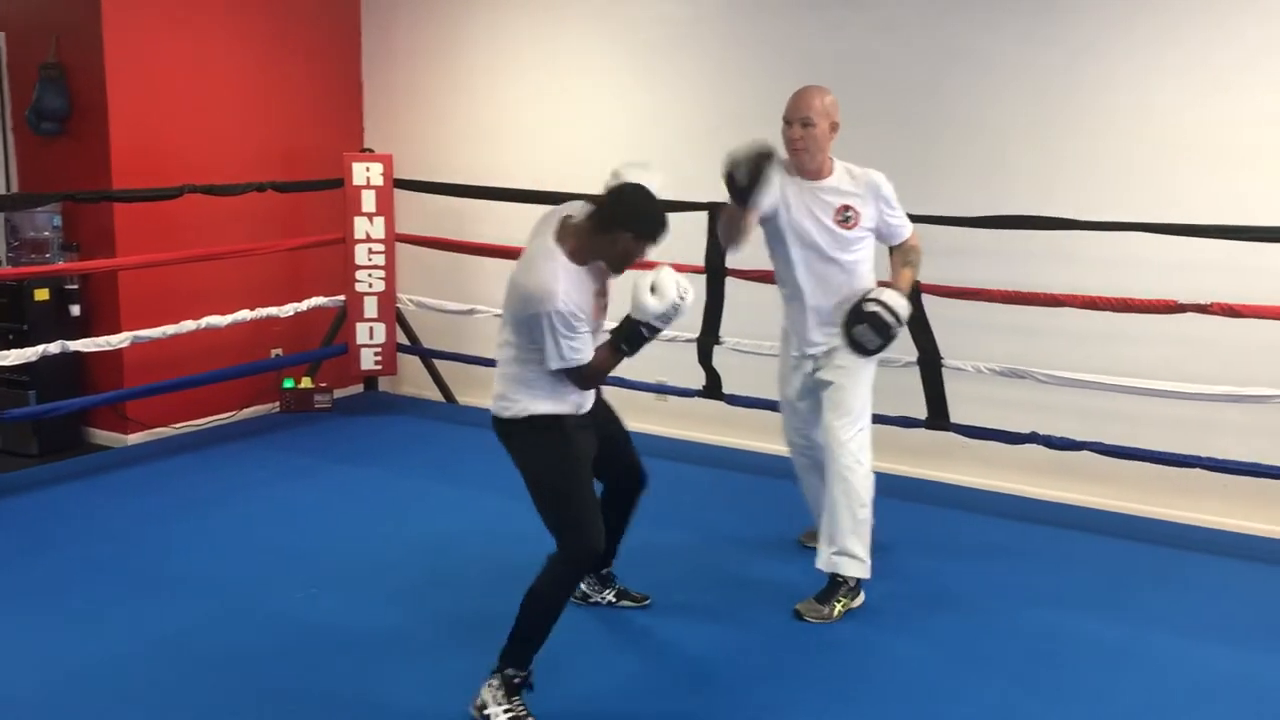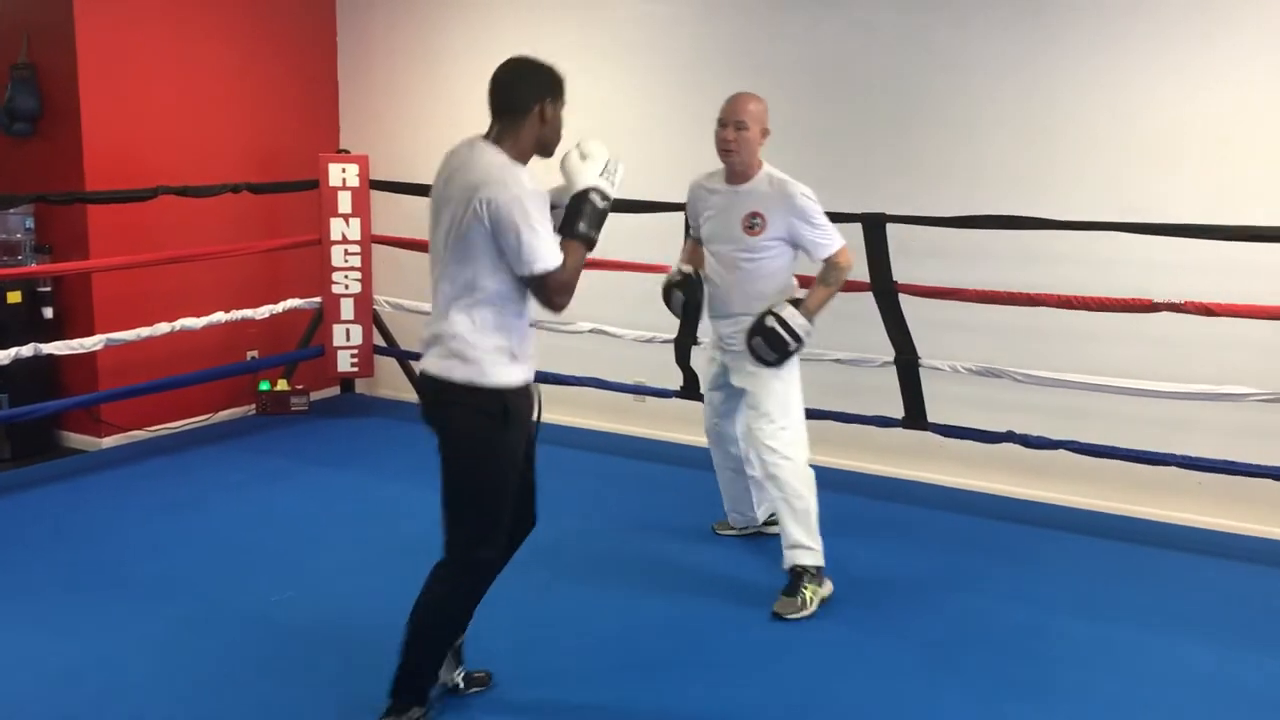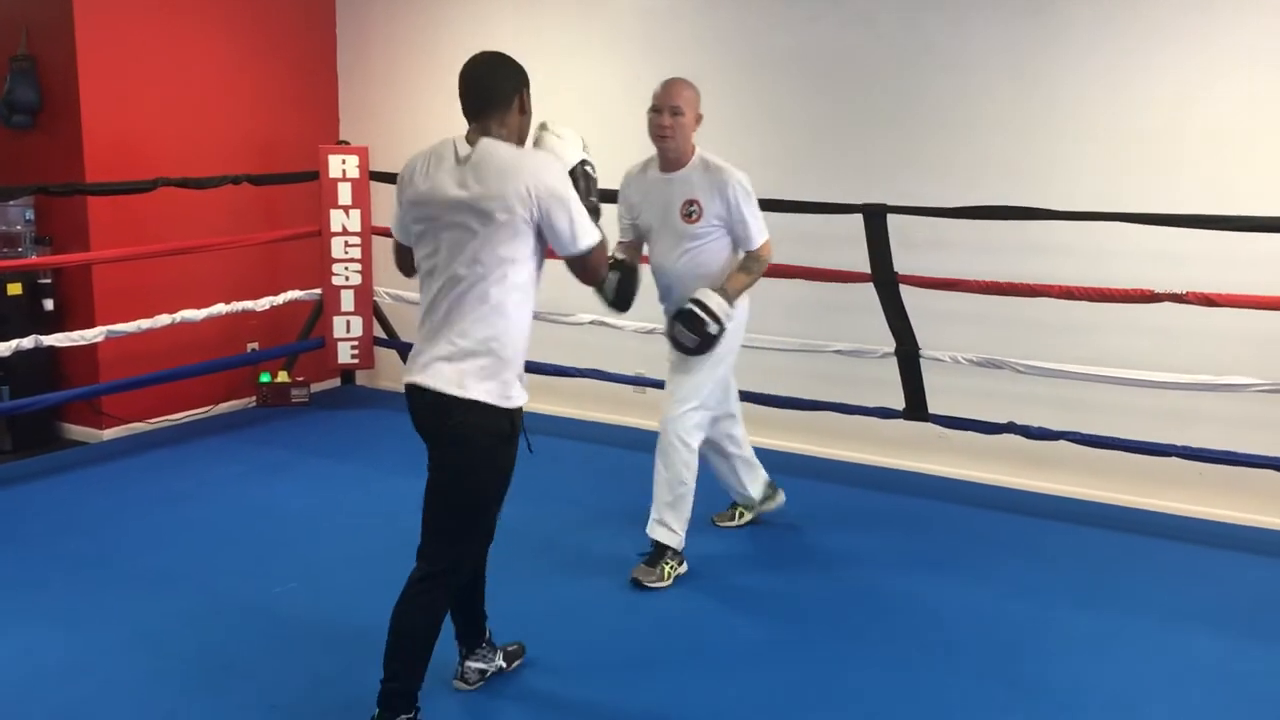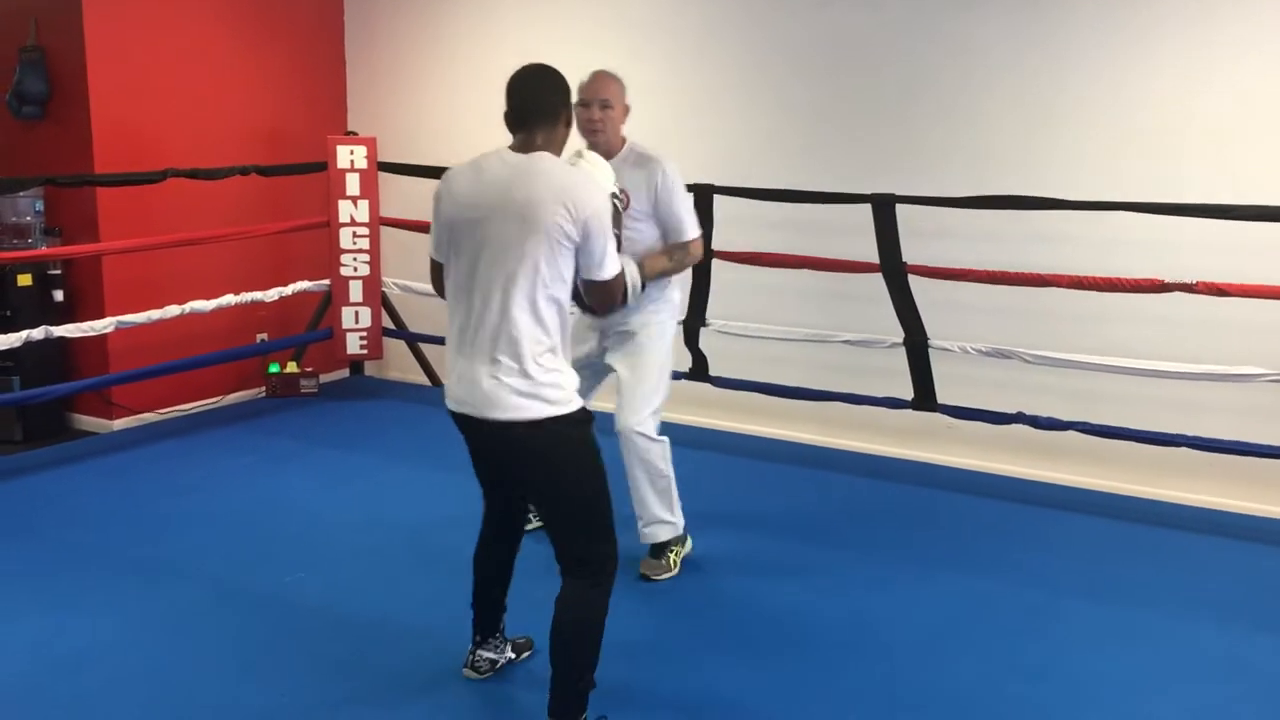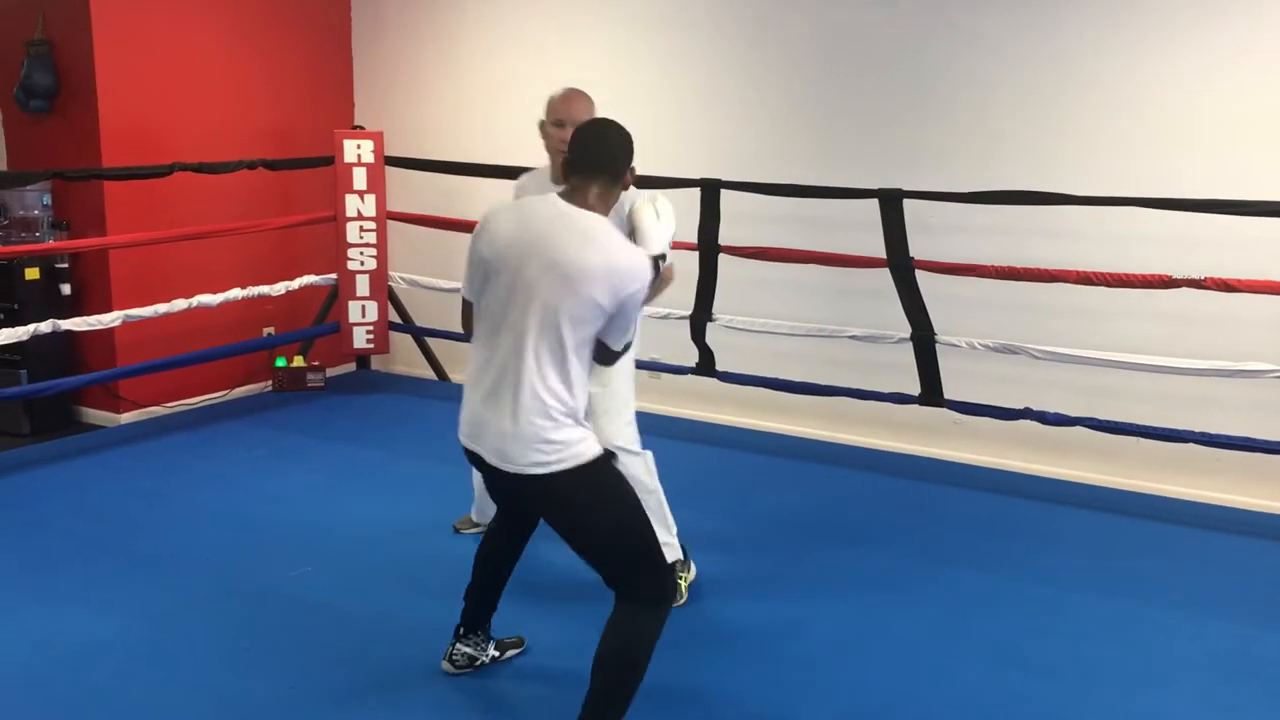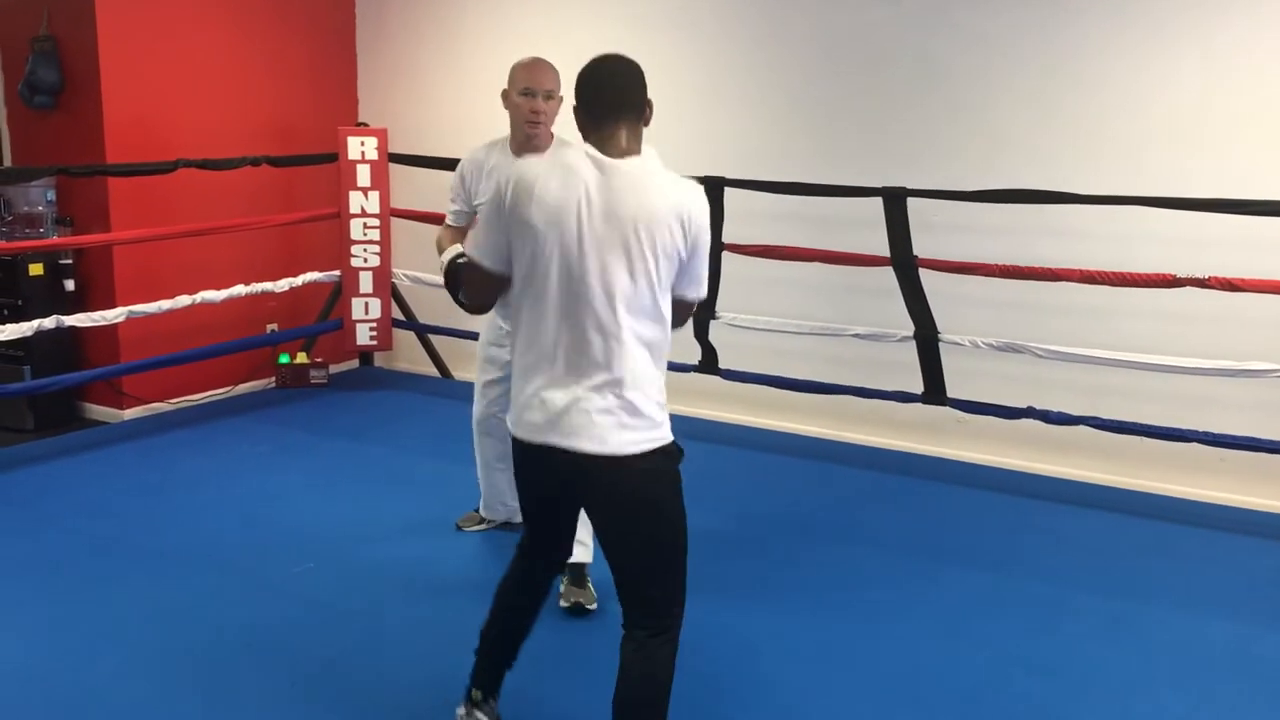
dt=0.4s
person 1, frame 1
left shoulder: (571, 217)
right shoulder: (552, 290)
left elbow: (597, 273)
right elbow: (582, 375)
right wrist: (640, 325)
left hip: (572, 402)
right hip: (537, 415)
left knee: (628, 477)
right knee: (579, 541)
left ankle: (596, 581)
person 1, frame 2
left shoulder: (466, 158)
right shoulder: (509, 187)
right elbow: (555, 291)
left wrist: (559, 209)
right wrist: (588, 211)
left hip: (478, 374)
right hip: (478, 385)
left knee: (517, 519)
right knee: (471, 555)
left ankle: (439, 661)
person 1, frame 3
left shoulder: (419, 170)
right shoulder: (538, 174)
right elbow: (595, 269)
right wrist: (580, 185)
left hip: (431, 380)
right hip: (479, 392)
left knee: (467, 530)
right knee: (445, 558)
left ankle: (477, 651)
person 1, frame 4
left shoulder: (456, 183)
right shoulder: (580, 190)
right elbow: (609, 299)
right wrist: (612, 236)
left hip: (468, 395)
right hip: (541, 406)
left knee: (503, 519)
right knee: (591, 562)
left ankle: (487, 642)
person 1, frame 5
left shoulder: (496, 223)
right shoulder: (623, 260)
right elbow: (607, 354)
left hip: (481, 434)
right hip: (555, 453)
left knee: (513, 517)
right knee: (648, 588)
left ankle: (470, 640)
person 1, frame 6
left shoulder: (521, 182)
right shoulder: (683, 200)
left elbow: (478, 295)
left hip: (537, 426)
right hip: (629, 441)
left knee: (537, 558)
right knee: (653, 620)
person 2, frame 1
left shoulder: (868, 186)
right shoulder: (773, 184)
left elbow: (906, 245)
right elbow: (730, 239)
left wrist: (892, 297)
right wrist: (739, 202)
left hip: (853, 340)
right hip: (798, 341)
left knee: (845, 448)
right knee: (803, 439)
left ankle: (848, 574)
right ankle: (832, 523)
person 2, frame 2
left shoulder: (788, 195)
right shoulder: (702, 189)
left elbow: (840, 262)
left wrist: (802, 314)
right wrist: (683, 273)
left hip: (768, 342)
right hip: (722, 337)
left knee: (778, 445)
right knee: (721, 430)
left ankle: (808, 569)
right ankle: (754, 513)
person 2, frame 3
left shoulder: (724, 180)
right shoulder: (635, 180)
left elbow: (761, 254)
right elbow: (630, 243)
left wrist: (721, 299)
left hip: (714, 323)
right hip: (678, 320)
left knee: (679, 425)
right knee: (715, 416)
left ankle: (667, 545)
right ankle: (758, 492)
person 2, frame 4
left shoulder: (654, 170)
left elbow: (690, 250)
left hip: (646, 317)
right hip: (593, 313)
left knee: (635, 423)
left ankle: (668, 536)
person 2, frame 5
left shoulder: (619, 196)
right shoulder: (527, 188)
left elbow: (660, 272)
left knee: (616, 442)
left ankle: (672, 561)
right ankle: (490, 512)
person 2, frame 6
right shoulder: (477, 164)
right elbow: (452, 231)
right hip: (502, 317)
right knee: (490, 419)
left ankle: (575, 564)
right ankle: (501, 508)
